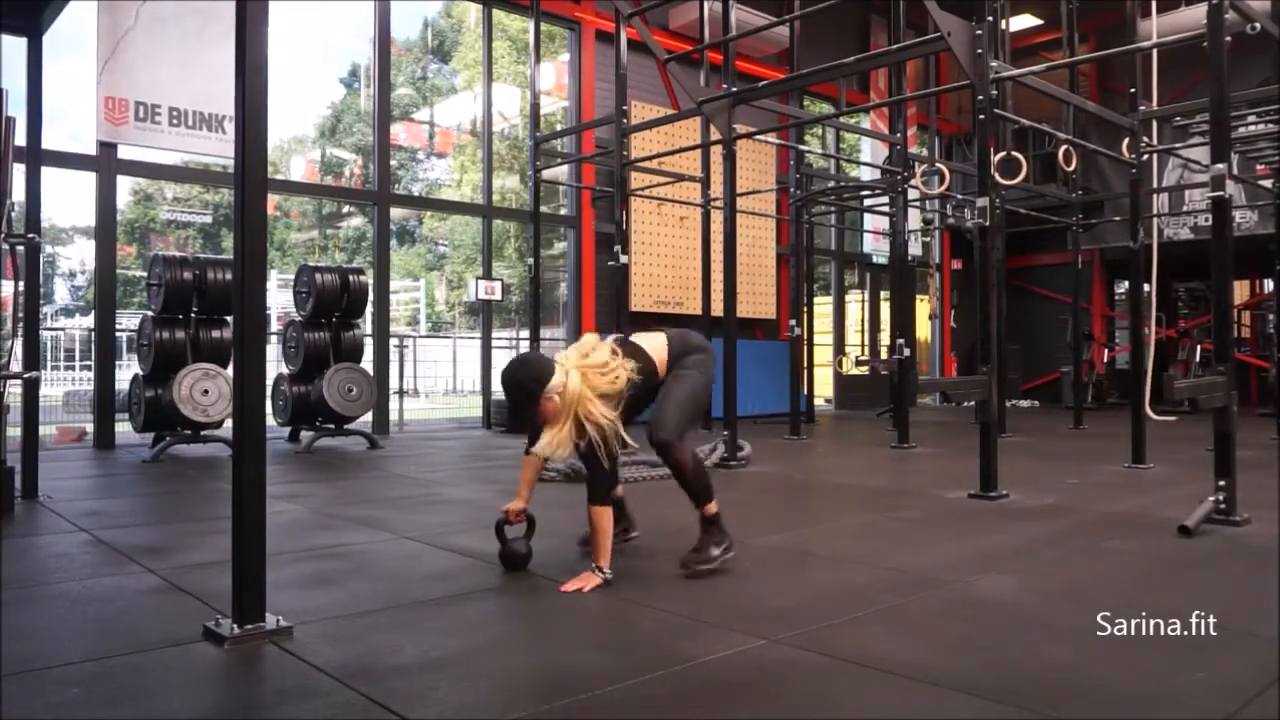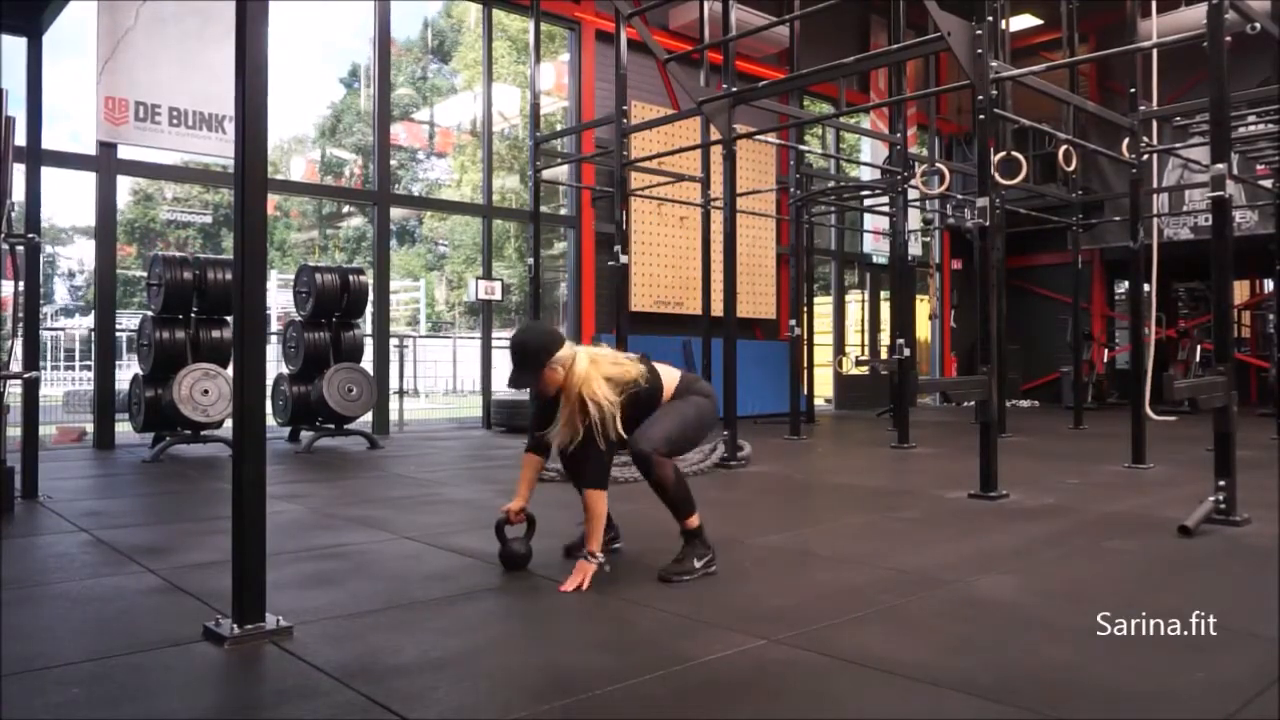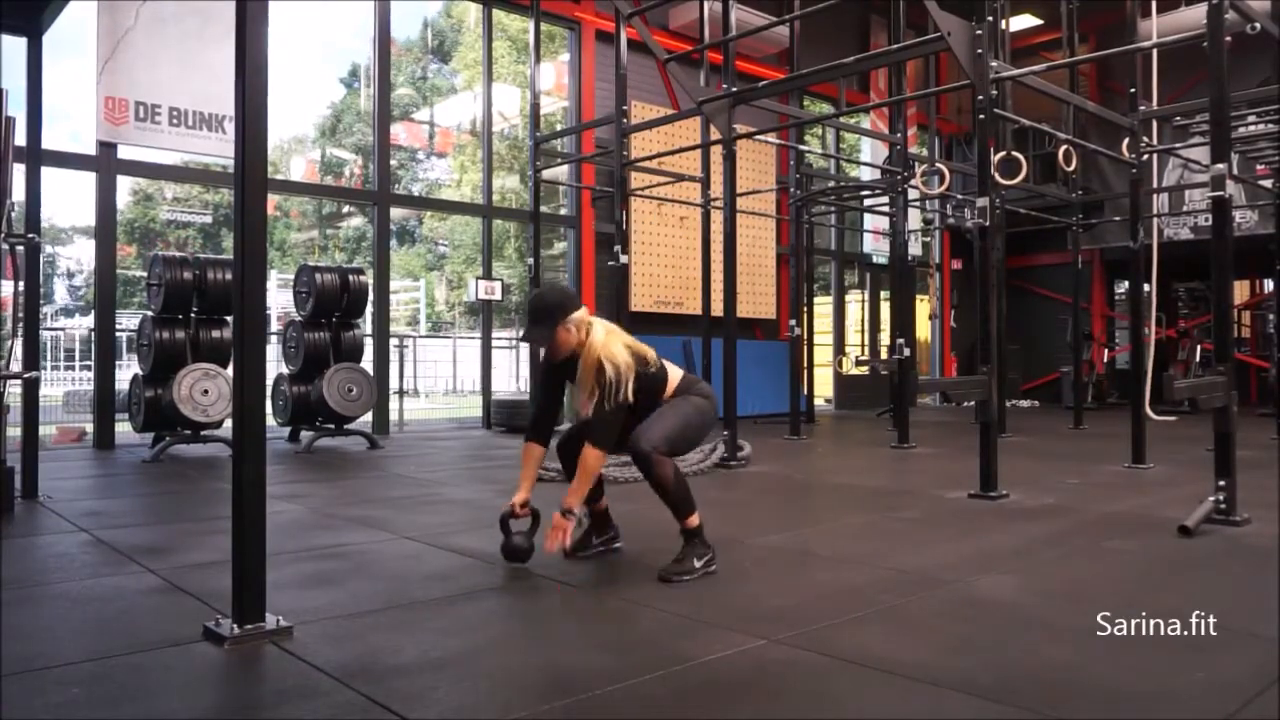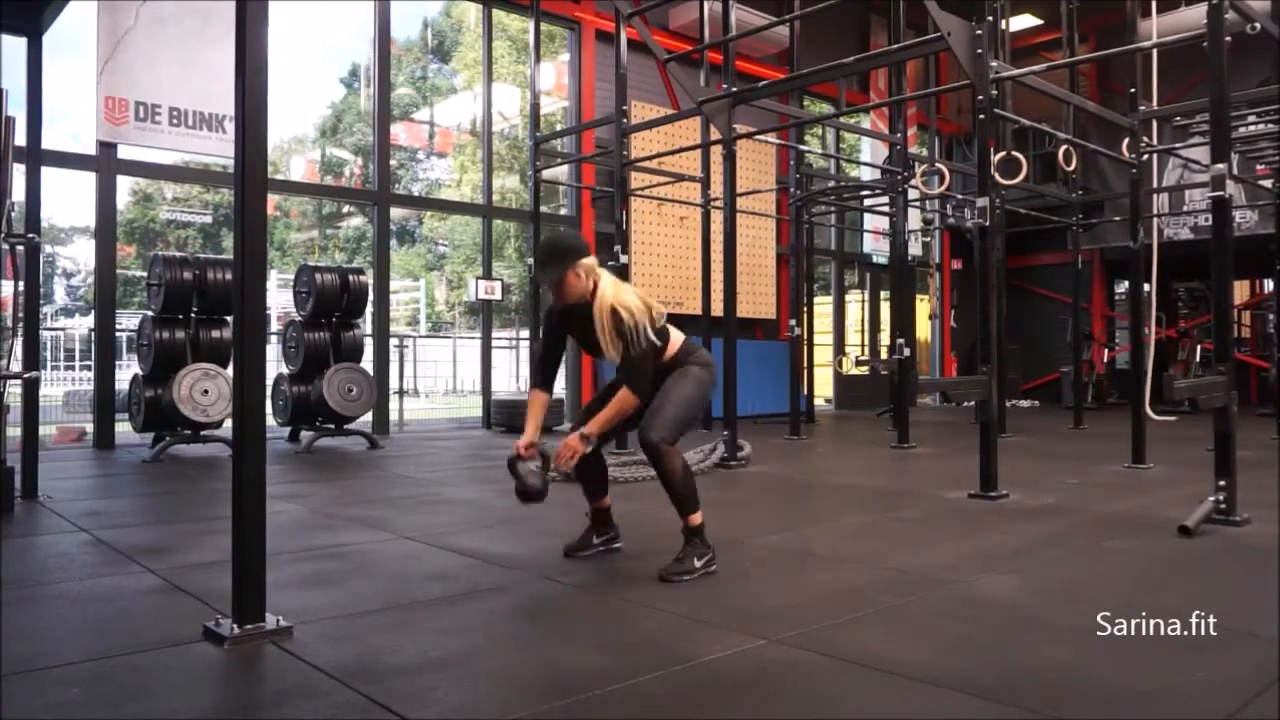
dt=0.1s
person 1, frame 1
left shoulder: (593, 400)
right shoulder: (552, 386)
left elbow: (600, 485)
right elbow: (537, 443)
left wrist: (600, 569)
right wrist: (522, 500)
left hip: (688, 355)
right hip: (646, 351)
left knee: (665, 438)
right knee: (587, 446)
left ankle: (715, 532)
right ankle: (623, 521)
person 1, frame 2
left shoulder: (596, 387)
right shoulder: (553, 378)
left elbow: (595, 472)
right elbow: (538, 442)
left wrist: (592, 556)
right wrist: (521, 499)
left hip: (693, 399)
right hip: (653, 402)
left knee: (646, 449)
right knee: (572, 450)
left ankle: (698, 546)
right ankle: (608, 530)
person 1, frame 3
left shoulder: (609, 360)
right shoulder: (557, 359)
left elbow: (600, 442)
right elbow: (540, 423)
left wrist: (569, 510)
right wrist: (524, 490)
left hip: (691, 400)
right hip: (643, 406)
left knee: (646, 447)
right knee: (570, 448)
left ankle: (699, 546)
right ankle: (604, 528)
person 1, frame 4
left shoulder: (621, 309)
right shoulder: (560, 314)
left elbow: (637, 385)
right elbow: (543, 376)
left wrist: (587, 434)
right wrist: (531, 433)
left hip: (688, 367)
right hip: (639, 375)
left knee: (655, 438)
right knee: (580, 440)
left ankle: (700, 546)
right ankle: (605, 529)
